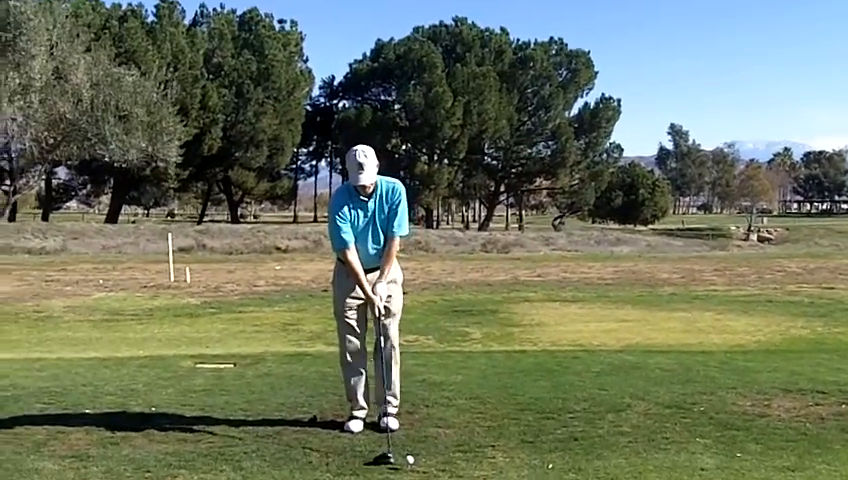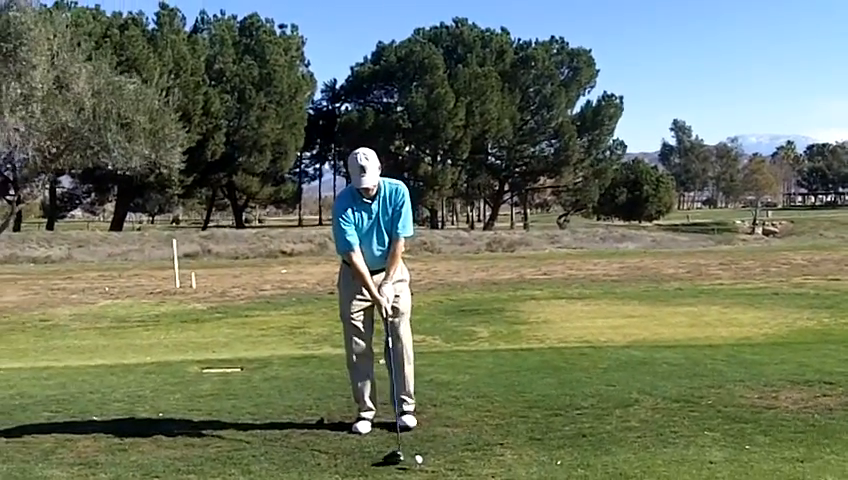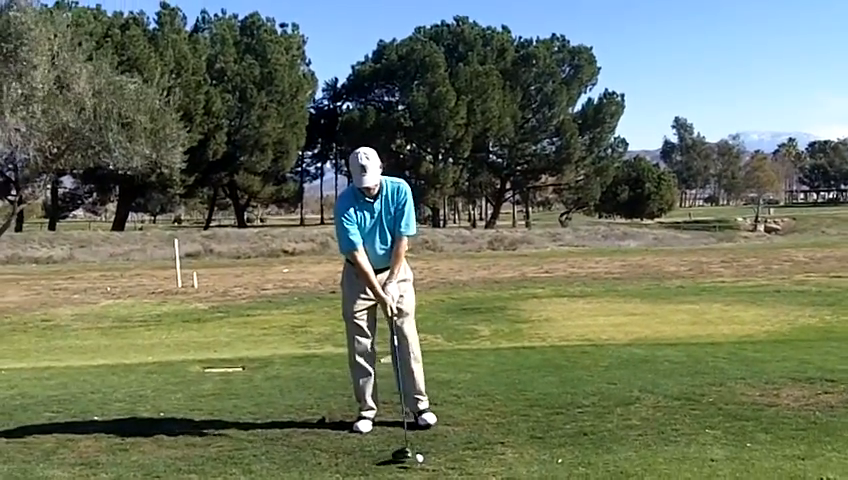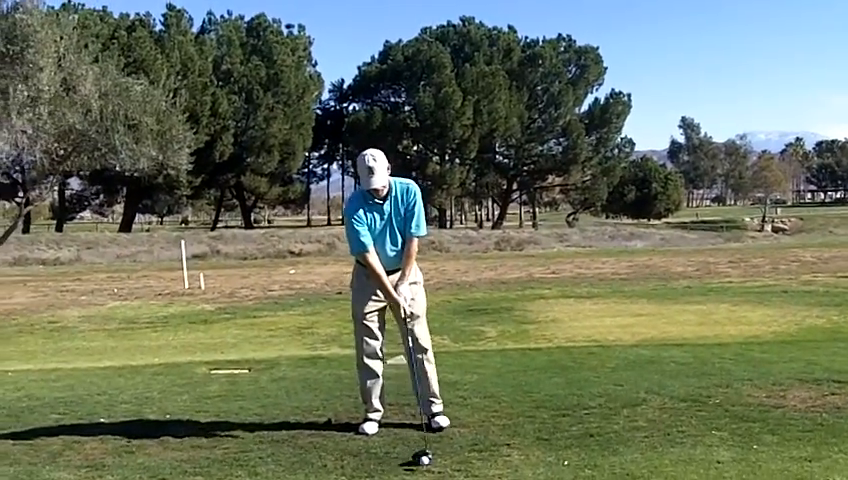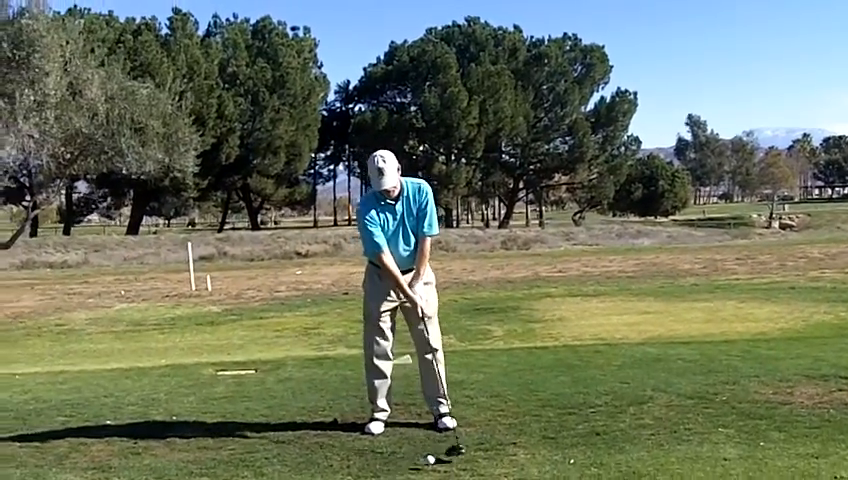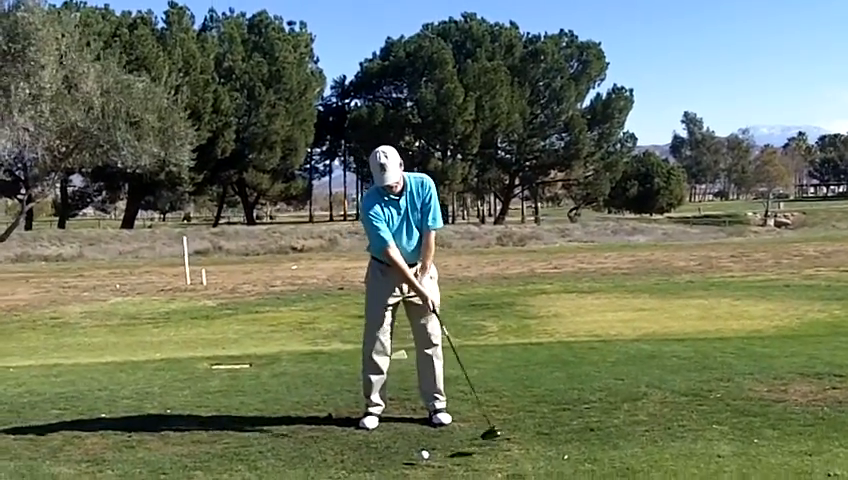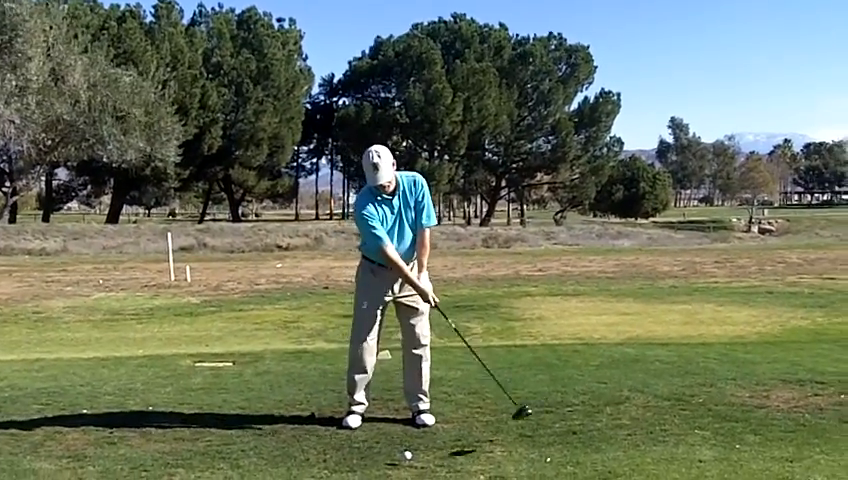
dt=0.1s
person 1, frame 1
left shoulder: (394, 190)
right shoulder: (339, 200)
left elbow: (394, 240)
right elbow: (347, 251)
left wrist: (382, 283)
right wrist: (368, 294)
left hip: (386, 272)
right hip: (349, 275)
left knee: (389, 341)
right knee: (351, 345)
left ankle: (388, 408)
right ankle: (358, 409)
person 1, frame 2
left shoulder: (398, 191)
right shoulder: (342, 203)
left elbow: (398, 241)
right elbow: (352, 253)
left wrist: (388, 284)
right wrist: (374, 295)
left hip: (392, 273)
right hip: (355, 277)
left knee: (400, 341)
right knee: (357, 347)
left ankle: (404, 406)
right ankle: (365, 410)
person 1, frame 3
left shoulder: (400, 190)
right shoulder: (345, 203)
left elbow: (402, 240)
right elbow: (356, 253)
left wrist: (392, 283)
right wrist: (380, 294)
left hip: (396, 272)
right hip: (359, 276)
left knee: (407, 340)
right knee: (360, 346)
left ankle: (419, 405)
right ankle: (367, 410)
person 1, frame 4
left shoulder: (409, 191)
right shoulder: (354, 205)
left elbow: (413, 241)
right elbow: (367, 254)
left wrist: (403, 284)
right wrist: (392, 295)
left hip: (406, 273)
right hip: (369, 278)
left knee: (419, 343)
right knee: (369, 348)
left ankle: (433, 407)
right ankle: (373, 411)
person 1, frame 5
left shoulder: (421, 191)
right shoulder: (367, 207)
left elbow: (425, 240)
right elbow: (383, 257)
left wrist: (417, 285)
right wrist: (409, 294)
left hip: (418, 274)
right hip: (380, 278)
left knee: (430, 344)
right knee: (377, 347)
left ankle: (440, 408)
right ankle: (379, 411)
person 1, frame 6
left shoulder: (423, 185)
right shoulder: (371, 202)
left elbow: (429, 235)
right elbow: (389, 251)
left wrist: (424, 278)
right wrist: (415, 289)
left hip: (421, 268)
right hip: (383, 272)
left knee: (430, 340)
right knee: (376, 342)
left ankle: (436, 404)
right ankle: (374, 405)
person 1, frame 7
left shoulder: (416, 183)
right shoulder: (364, 204)
left elbow: (423, 232)
right elbow: (386, 251)
left wrist: (423, 274)
right wrist: (417, 285)
left hip: (412, 268)
right hip: (374, 272)
left knee: (418, 340)
right knee: (363, 340)
left ankle: (419, 405)
right ankle: (357, 404)
